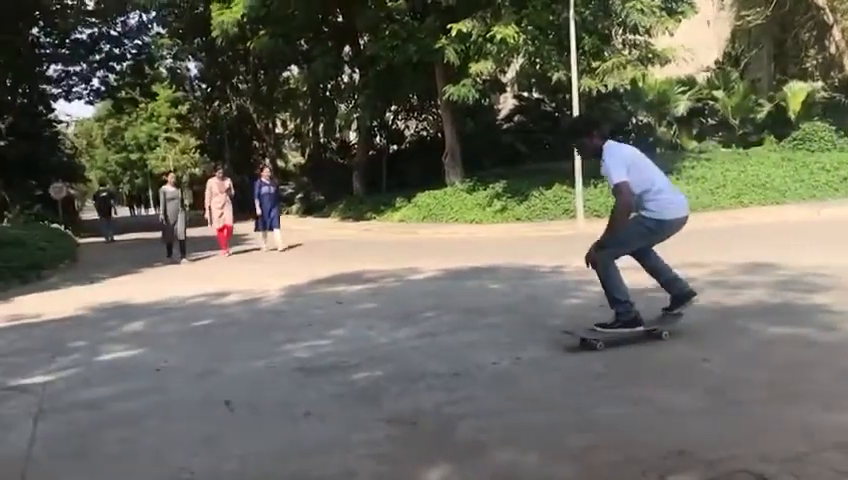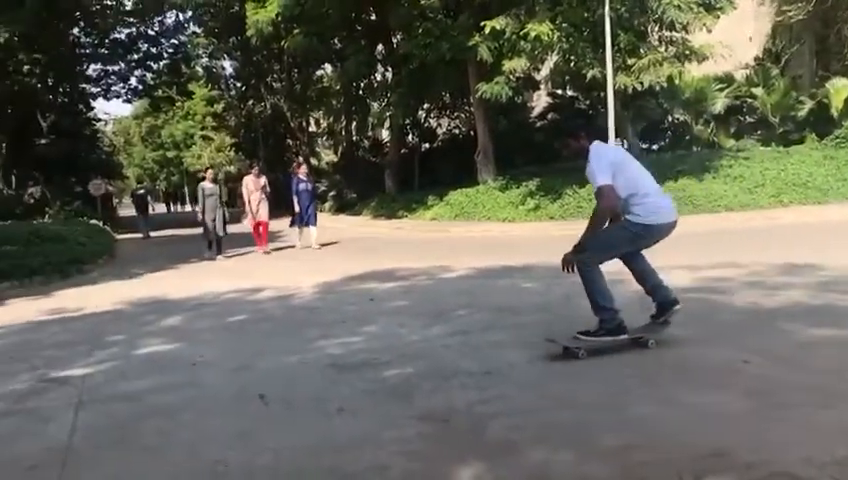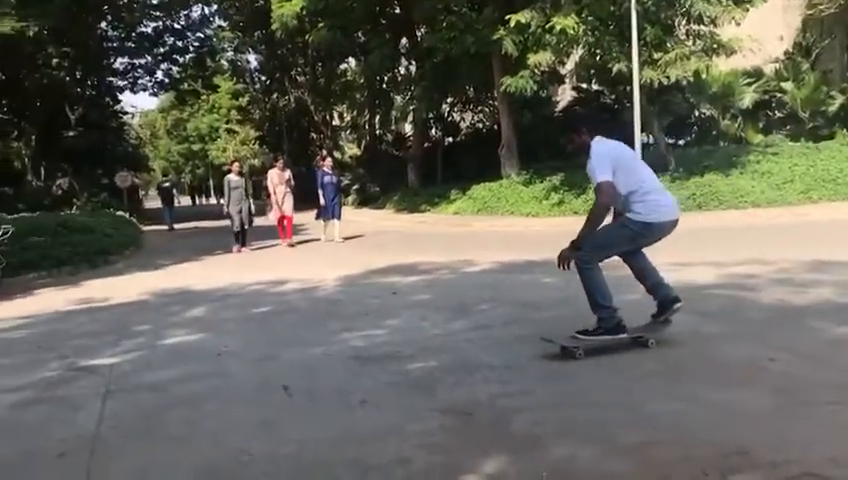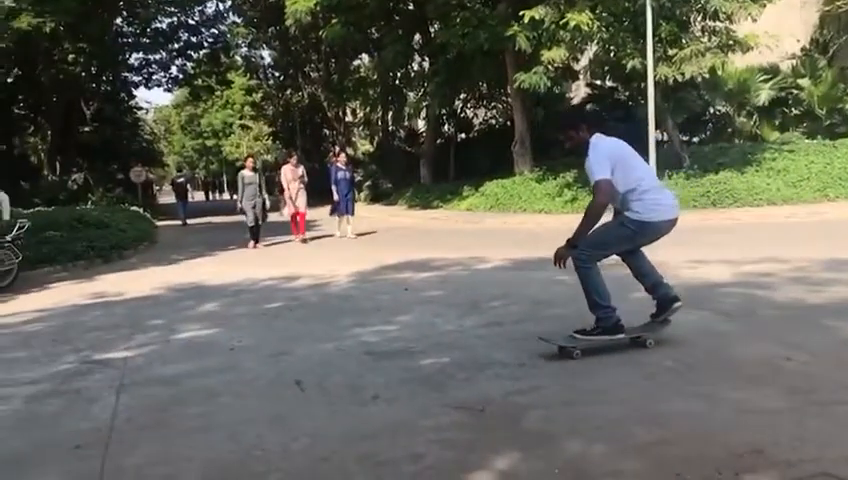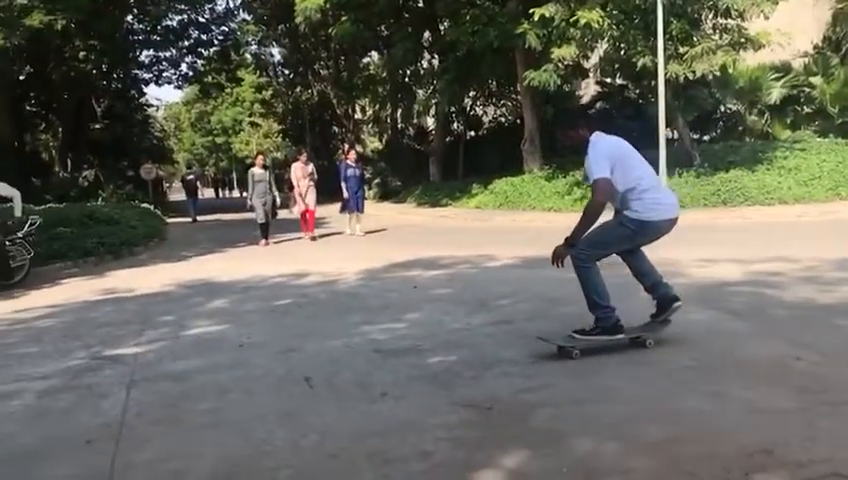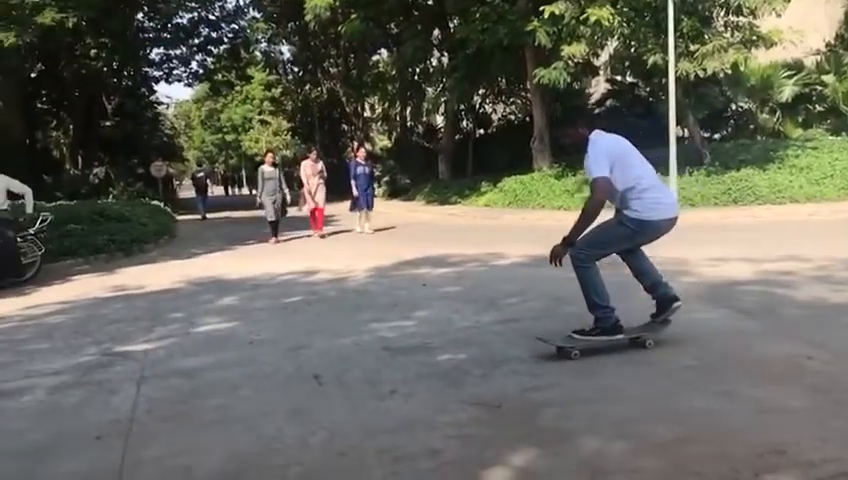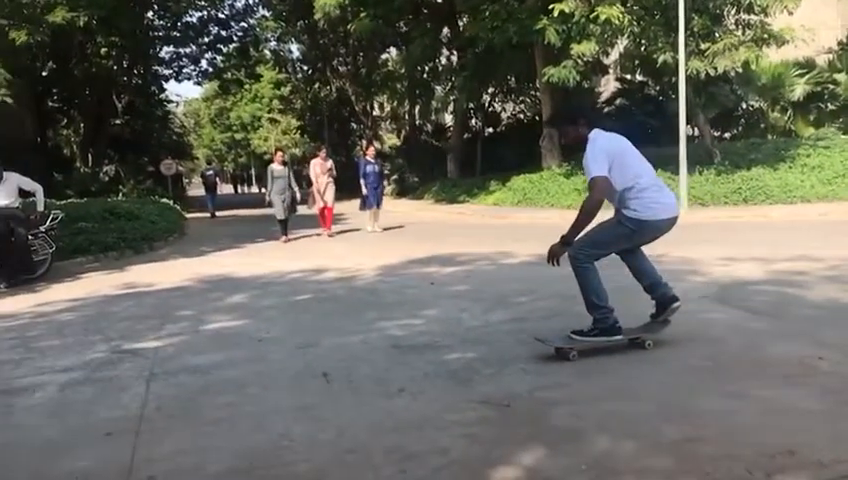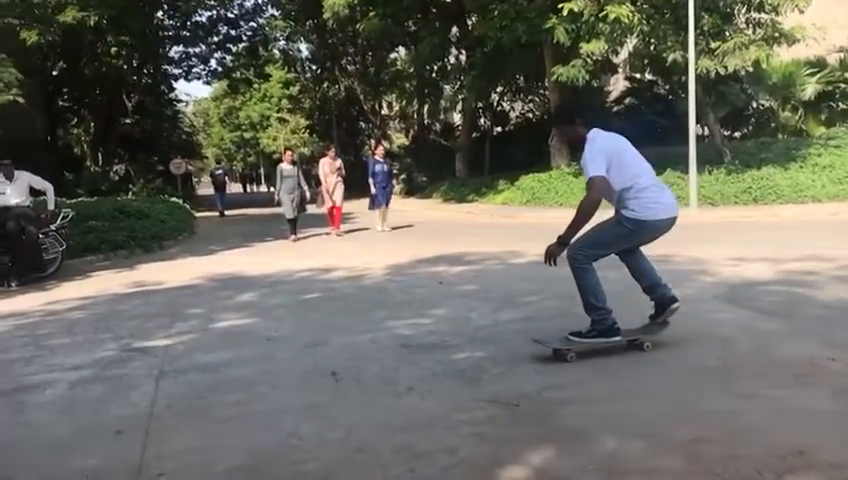
dt=0.2s
person 1, frame 1
left shoulder: (611, 158)
right shoulder: (620, 151)
left elbow: (624, 202)
right elbow: (627, 199)
left wrist: (601, 245)
right wrist: (606, 240)
left hip: (661, 214)
right hip: (678, 210)
left knee: (601, 255)
right knee: (635, 245)
left ankle: (627, 316)
right ankle: (680, 290)
person 1, frame 2
left shoulder: (596, 160)
right shoulder: (608, 152)
left elbow: (606, 205)
left wrist: (578, 249)
right wrist: (611, 239)
left hip: (647, 220)
right hip: (667, 215)
left knee: (585, 259)
right knee: (624, 247)
left ankle: (611, 324)
right ankle: (665, 299)
person 1, frame 3
left shoulder: (598, 155)
right shoulder: (611, 147)
left elbow: (604, 202)
left wrist: (575, 246)
right wrist: (613, 238)
left hip: (648, 217)
right hip: (668, 213)
left knee: (584, 256)
right knee: (625, 245)
left ankle: (609, 323)
right ankle: (666, 298)
person 1, frame 4
left shoulder: (596, 153)
right shoulder: (610, 144)
left elbow: (601, 200)
left wrist: (571, 244)
right wrist: (613, 236)
left hip: (647, 216)
right hip: (668, 211)
left knee: (583, 254)
right knee: (624, 244)
left ankle: (608, 323)
right ankle: (665, 297)
person 1, frame 5
left shoulder: (596, 151)
right shoulder: (610, 142)
left elbow: (599, 199)
left wrist: (569, 243)
right wrist: (613, 235)
left hip: (647, 215)
right hip: (668, 210)
left knee: (582, 254)
right knee: (623, 243)
left ankle: (607, 323)
right ankle: (665, 296)
person 1, frame 6
left shoulder: (596, 150)
right shoulder: (610, 141)
left elbow: (598, 199)
left wrist: (567, 242)
right wrist: (615, 230)
left hip: (646, 215)
right hip: (668, 209)
left knee: (581, 254)
right knee: (624, 243)
left ankle: (607, 323)
right ankle: (665, 296)
person 1, frame 7
left shoulder: (595, 148)
right shoulder: (609, 139)
left elbow: (596, 197)
left wrist: (565, 241)
right wrist: (615, 229)
left hip: (646, 215)
right hip: (668, 209)
left knee: (580, 254)
right knee: (623, 242)
left ankle: (605, 324)
right ankle: (664, 296)
person 1, frame 8
left shoulder: (593, 148)
right shoulder: (609, 139)
left elbow: (594, 197)
left wrist: (562, 241)
right wrist: (616, 229)
left hip: (645, 215)
right hip: (667, 210)
left knee: (578, 254)
right knee: (623, 243)
left ankle: (604, 325)
right ankle: (663, 297)
